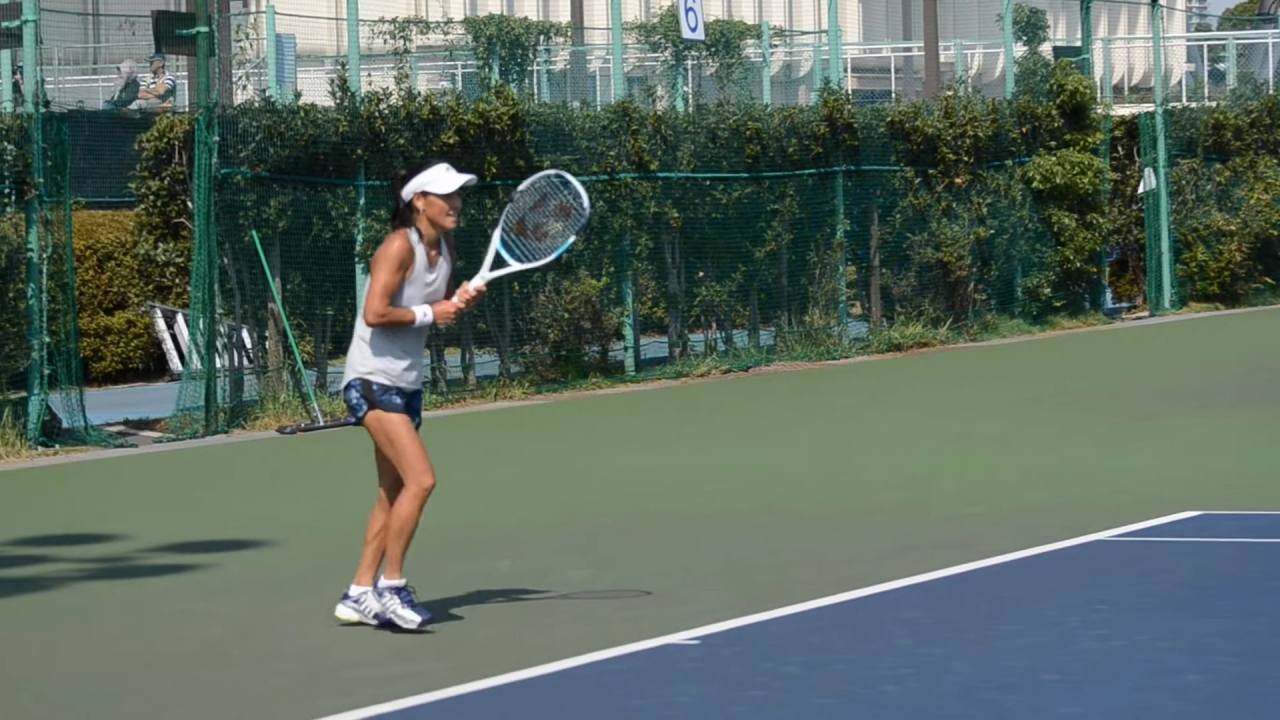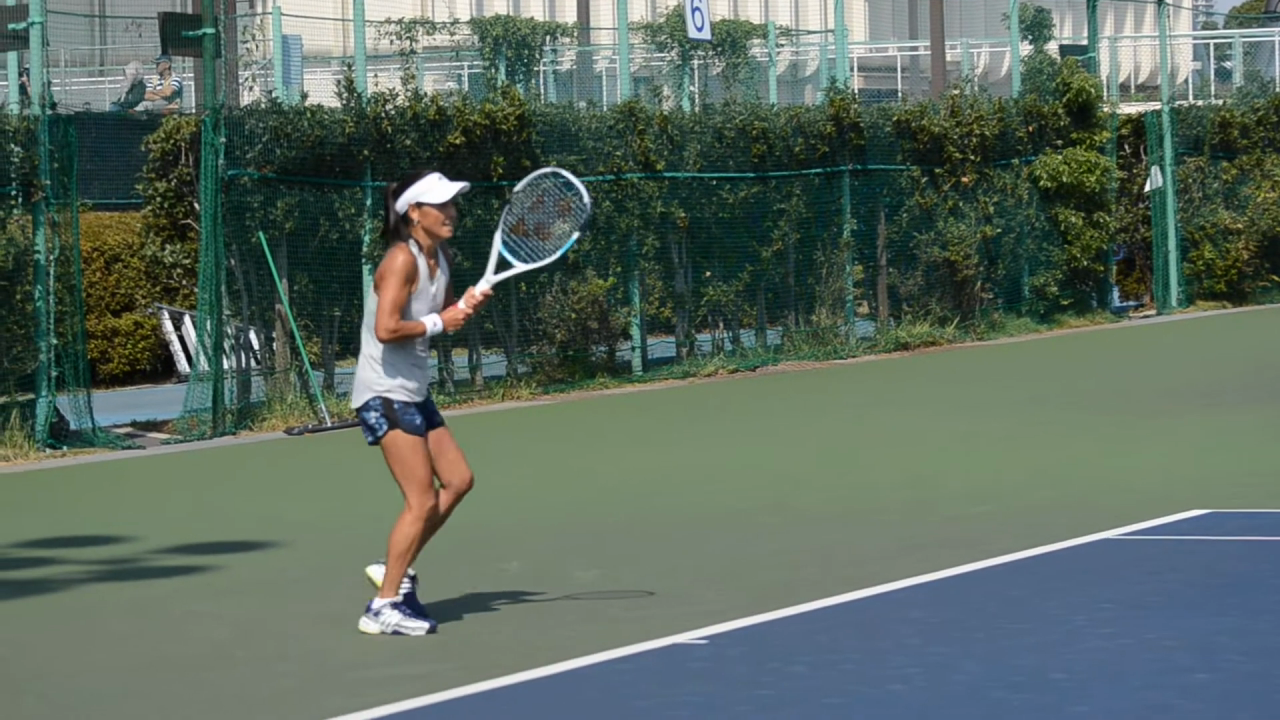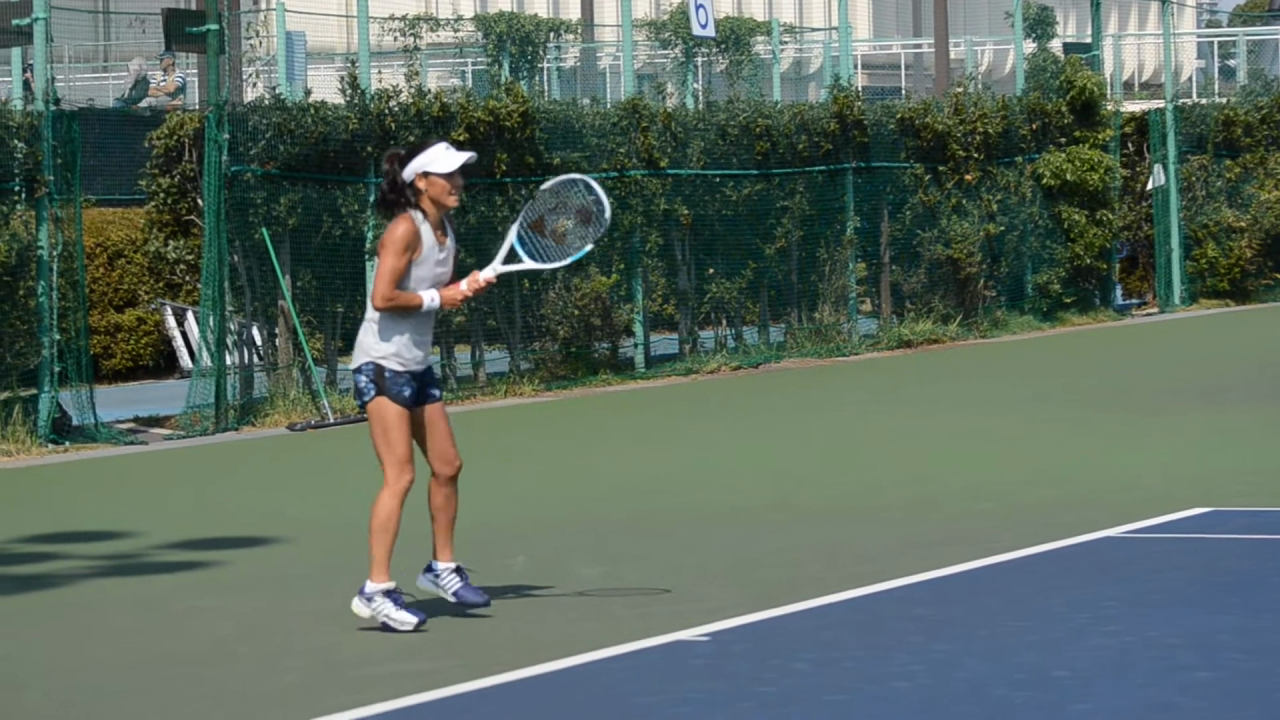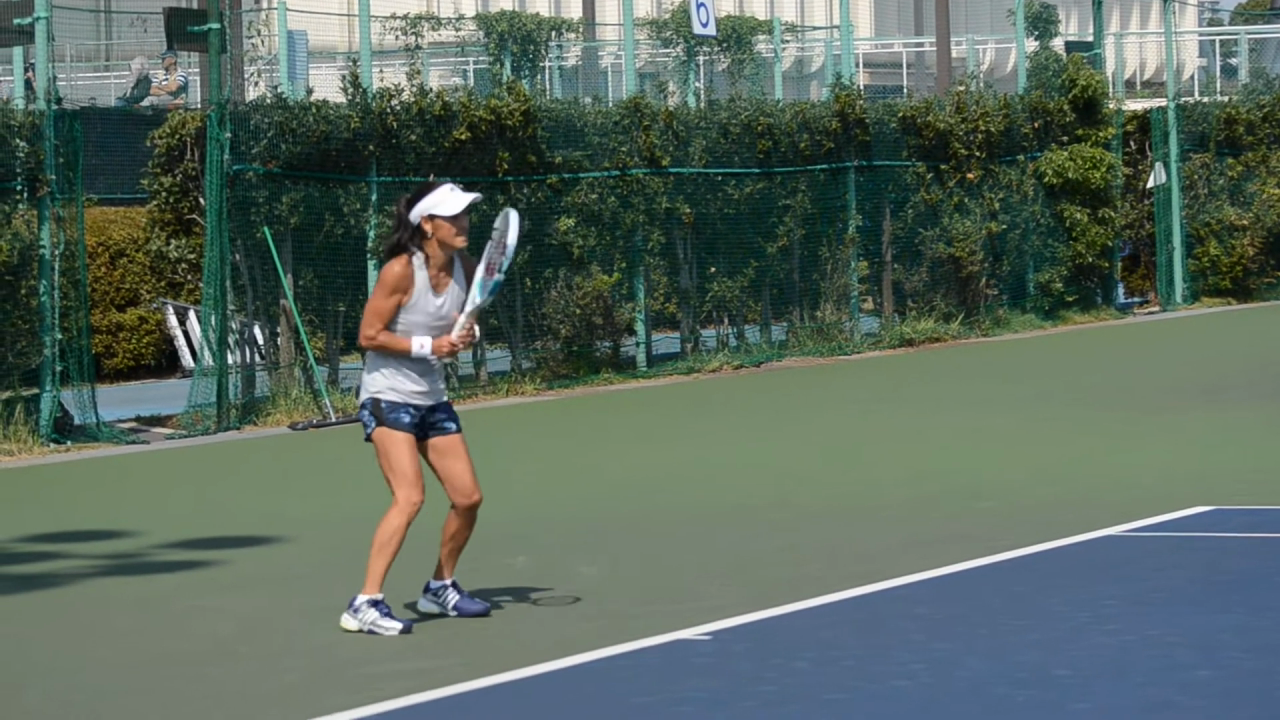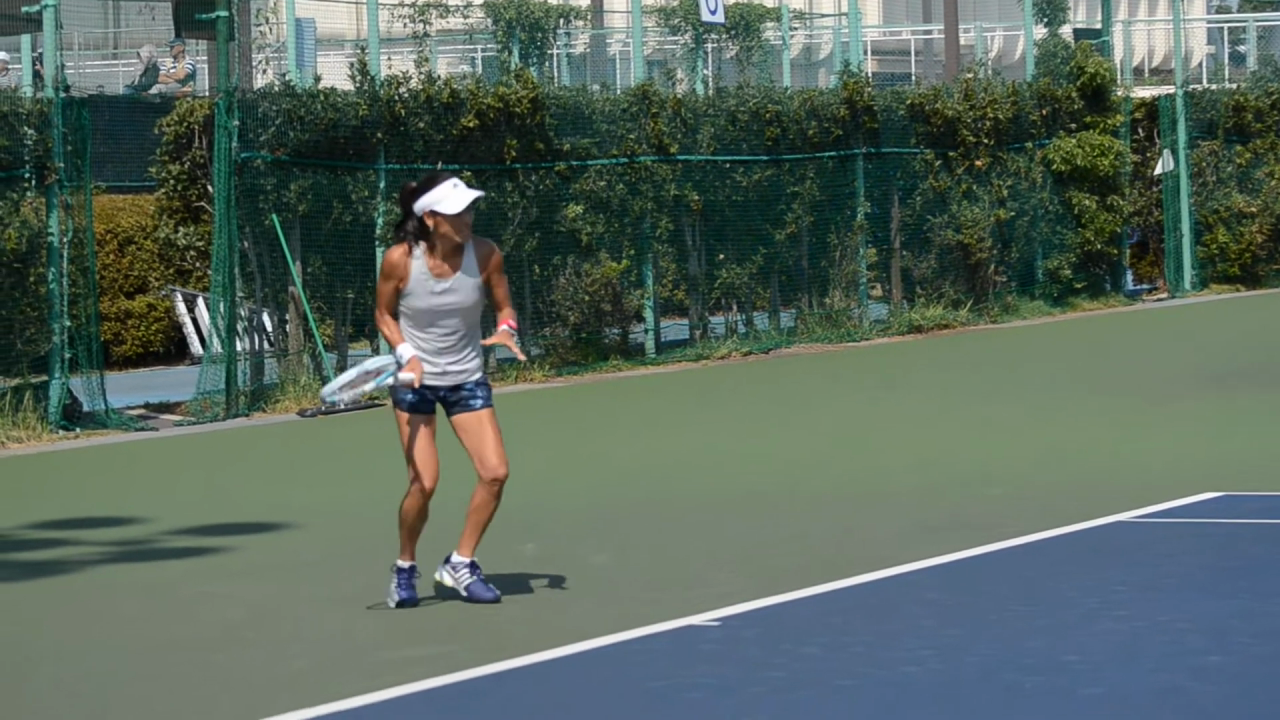
dt=0.2s
person 1, frame 1
left shoulder: (445, 246)
right shoulder: (399, 245)
left elbow: (438, 308)
right elbow: (374, 314)
left wrist: (460, 301)
right wrist: (429, 314)
left hip: (406, 382)
right hip: (373, 380)
left knee: (393, 495)
right knee: (421, 481)
left ankle: (361, 595)
right ankle: (391, 583)
person 1, frame 2
left shoulder: (440, 255)
right shoulder: (401, 259)
right elbow: (386, 329)
left wrist: (464, 307)
right wrist: (438, 323)
left hip: (411, 393)
right hip: (385, 394)
left knee: (460, 481)
right knee: (422, 502)
left ankle: (396, 571)
right ankle: (384, 606)
person 1, frame 3
left shoulder: (446, 226)
right shoulder: (405, 229)
right elbow: (382, 299)
left wrist: (466, 288)
right wrist: (437, 298)
left hip: (415, 364)
right hip: (383, 364)
left knee: (448, 468)
right knee: (400, 477)
left ankle: (443, 570)
right ankle: (375, 589)
person 1, frame 4
left shoulder: (466, 266)
right shoulder: (399, 270)
right elbow: (368, 336)
left wrist: (465, 334)
right wrist: (427, 346)
left hip: (431, 398)
right hip: (387, 397)
left knee: (468, 498)
right knee: (410, 498)
left ankle: (440, 588)
right ankle: (365, 602)
person 1, frame 5
left shoulder: (486, 253)
right shoulder: (399, 258)
left elbow: (504, 307)
right elbow: (383, 315)
left wrist: (505, 332)
right wrist: (407, 356)
left hip: (466, 376)
right hip: (415, 378)
left knee: (495, 473)
right knee: (424, 480)
left ankle: (460, 563)
right ankle: (405, 566)
